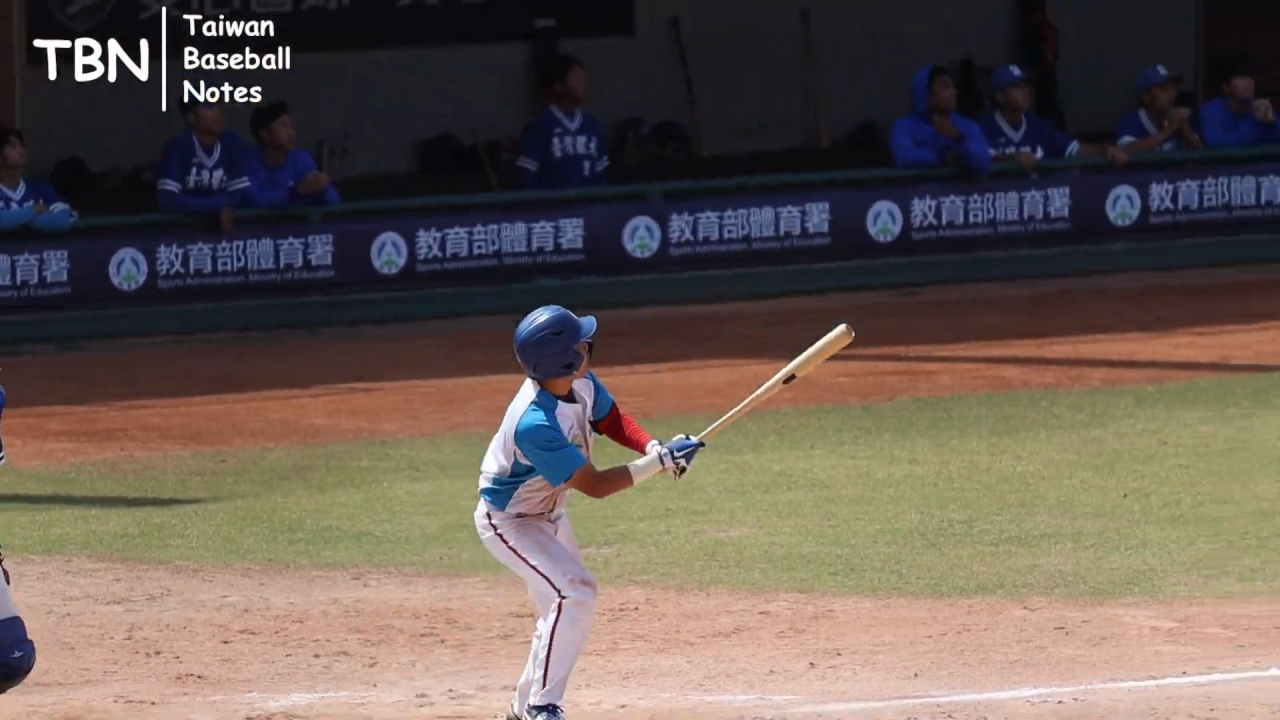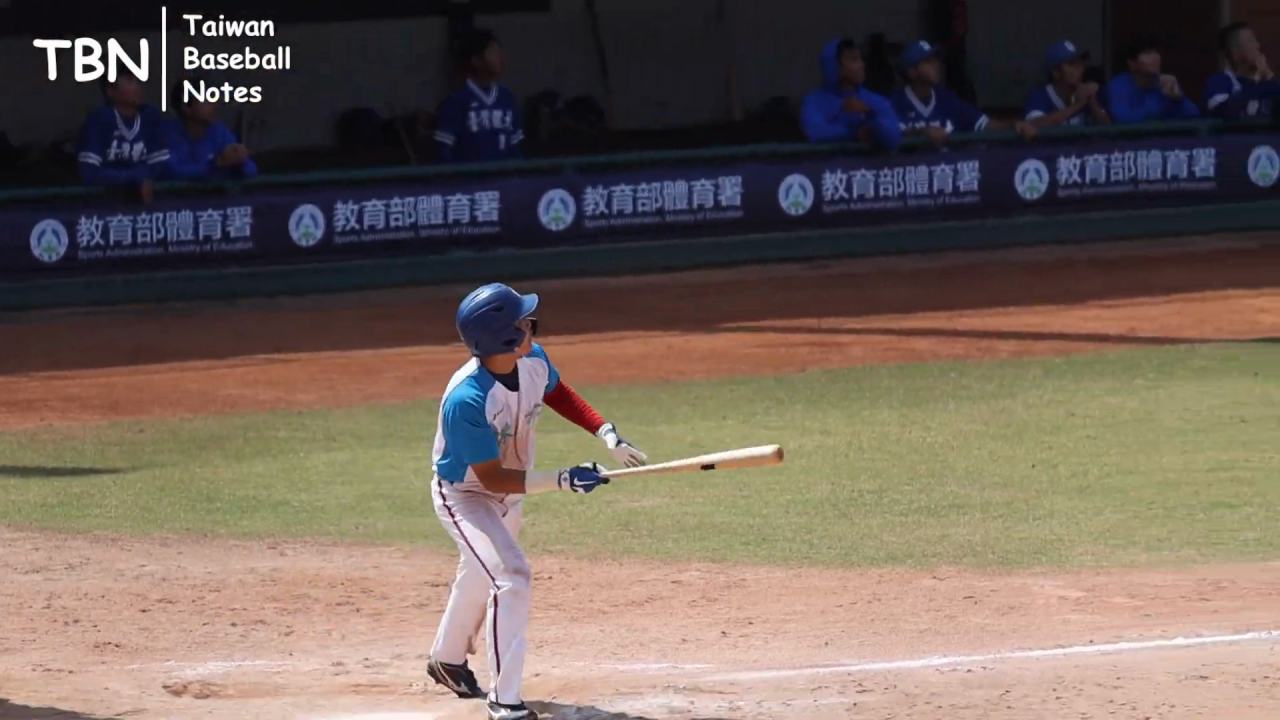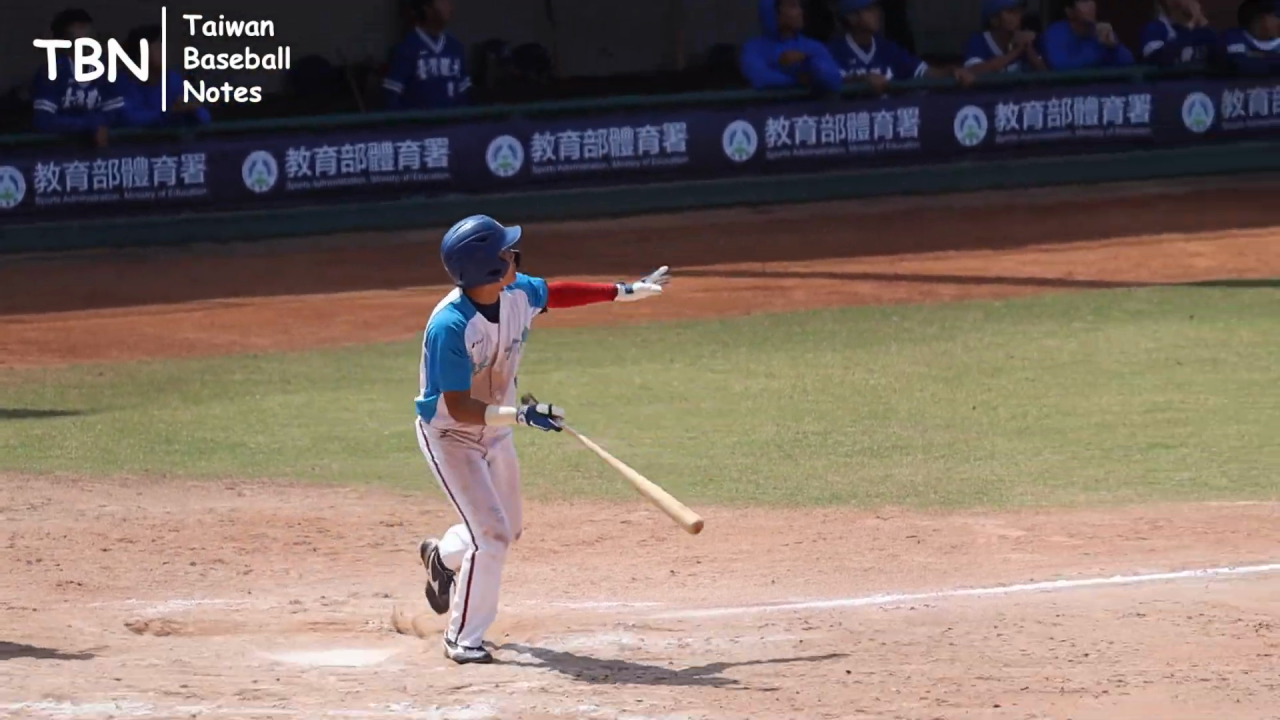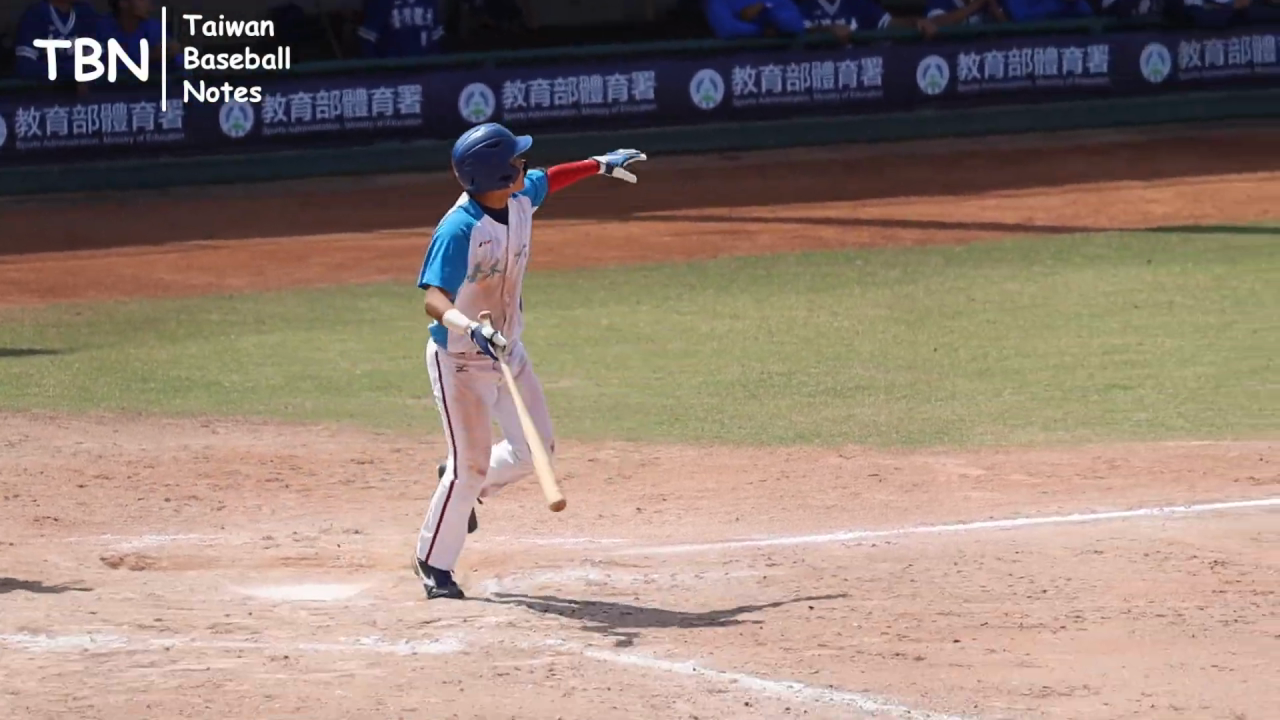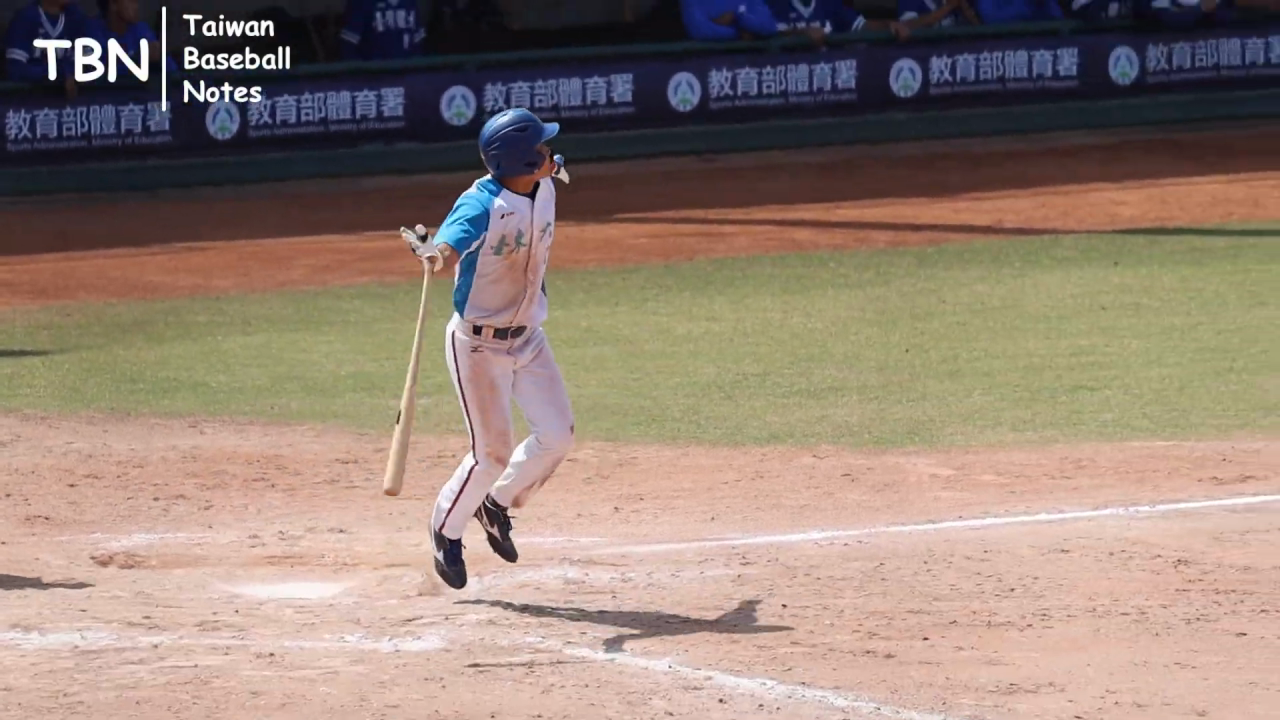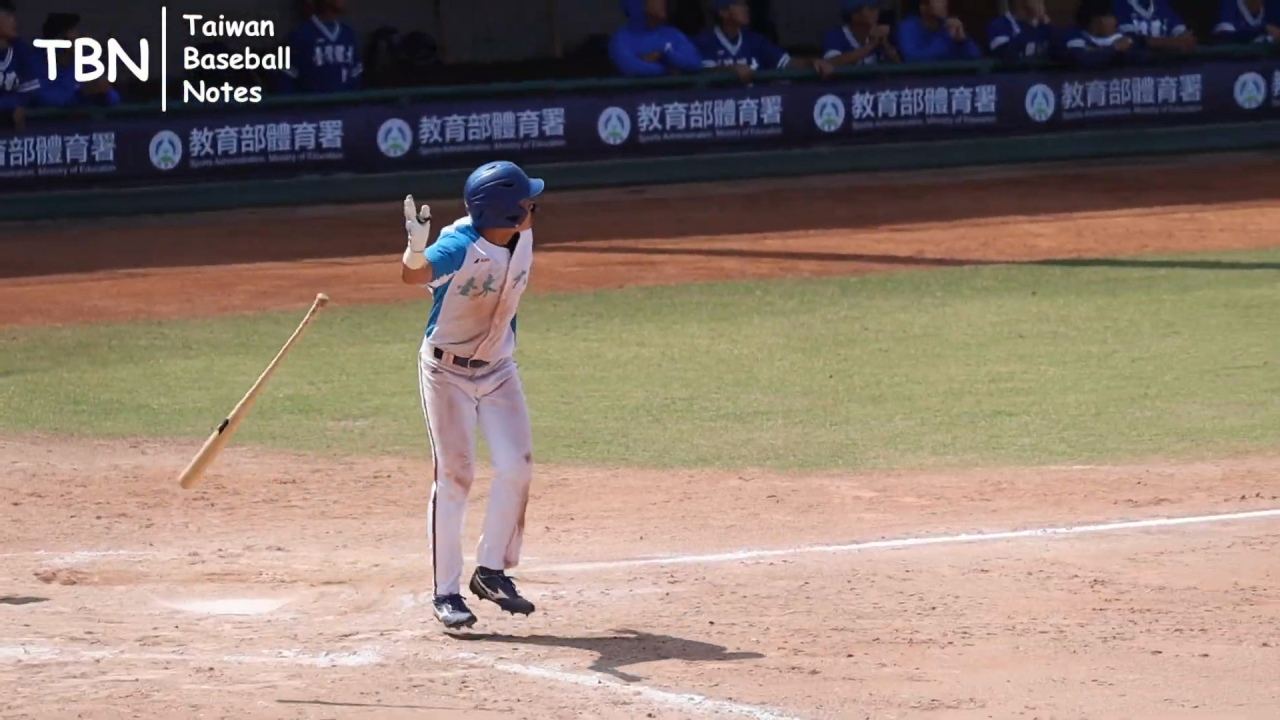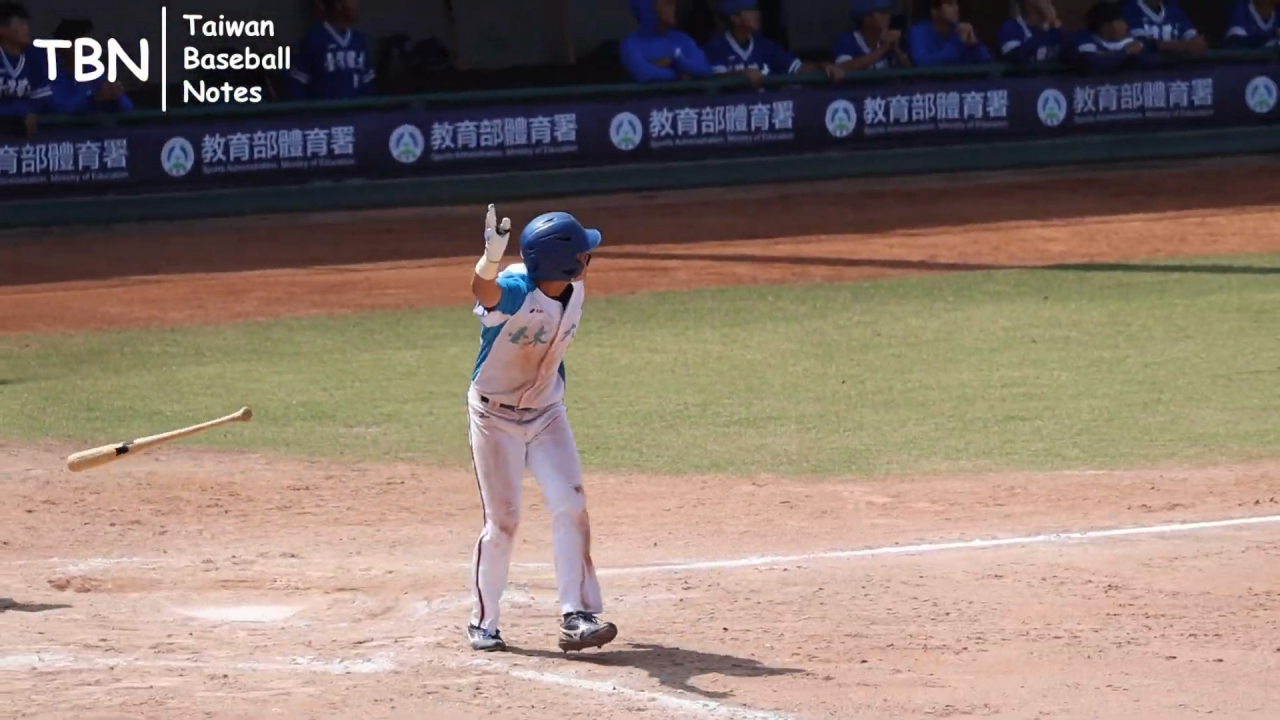
dt=0.1s
person 1, frame 1
left shoulder: (580, 383)
right shoulder: (534, 423)
left elbow: (610, 418)
right elbow: (592, 484)
left wrist: (653, 449)
right wrist: (656, 465)
left hip: (547, 512)
right hip: (509, 520)
left knee: (562, 603)
right knee: (577, 594)
person 1, frame 2
left shoulder: (532, 359)
right shoulder: (465, 399)
left elbow: (559, 394)
right elbow: (492, 478)
left wrist: (606, 432)
right wrist: (561, 479)
left hip: (505, 493)
right hip: (465, 495)
left knee: (483, 578)
right knee: (513, 582)
left ankle: (448, 658)
person 1, frame 3
left shoulder: (516, 289)
right shoulder: (448, 326)
left elbow: (558, 295)
right elbow: (449, 408)
left wrist: (625, 290)
right wrist: (516, 412)
left hip: (497, 428)
right hip: (448, 433)
left knee: (499, 523)
right knee: (495, 534)
left ankle: (444, 557)
right ankle: (464, 638)
person 1, frame 4
left shoulder: (521, 199)
right shoulder: (457, 230)
left elbow: (547, 179)
right elbow: (434, 300)
left wrist: (601, 163)
right wrist: (469, 328)
left hip: (507, 353)
right hip: (460, 360)
left knee: (535, 451)
right knee: (471, 467)
left ankle: (469, 487)
right ankle: (434, 562)
person 1, frame 5
left shoulder: (542, 182)
right shoulder: (480, 204)
right elbow: (445, 251)
left wrist: (556, 165)
right wrist: (431, 252)
left hip: (527, 336)
right hip: (476, 342)
left knee: (557, 436)
right knee: (491, 453)
left ankle: (499, 505)
right ankle: (447, 530)
person 1, frame 6
left shoulder: (521, 233)
right shoulder: (458, 245)
right elbow: (418, 272)
right wrist: (416, 246)
left hip: (497, 369)
right hip: (446, 371)
left knee: (515, 468)
right knee: (454, 478)
left ankle: (492, 573)
right ankle: (446, 590)
person 1, frame 7
left shoulder: (575, 288)
right shoulder: (514, 292)
right elbow: (483, 291)
right wrist: (493, 254)
left hip: (546, 417)
right hip: (496, 417)
left knee: (570, 507)
right knee: (503, 524)
left ankle: (577, 619)
right ankle: (483, 624)
